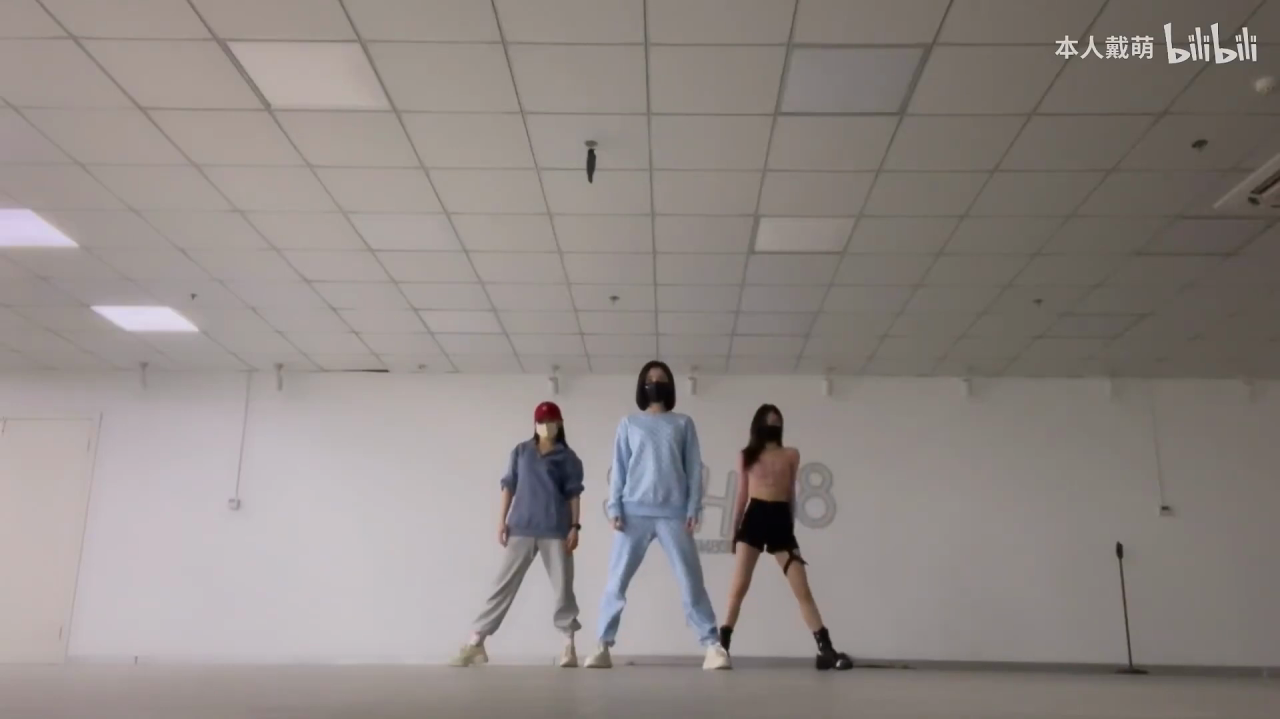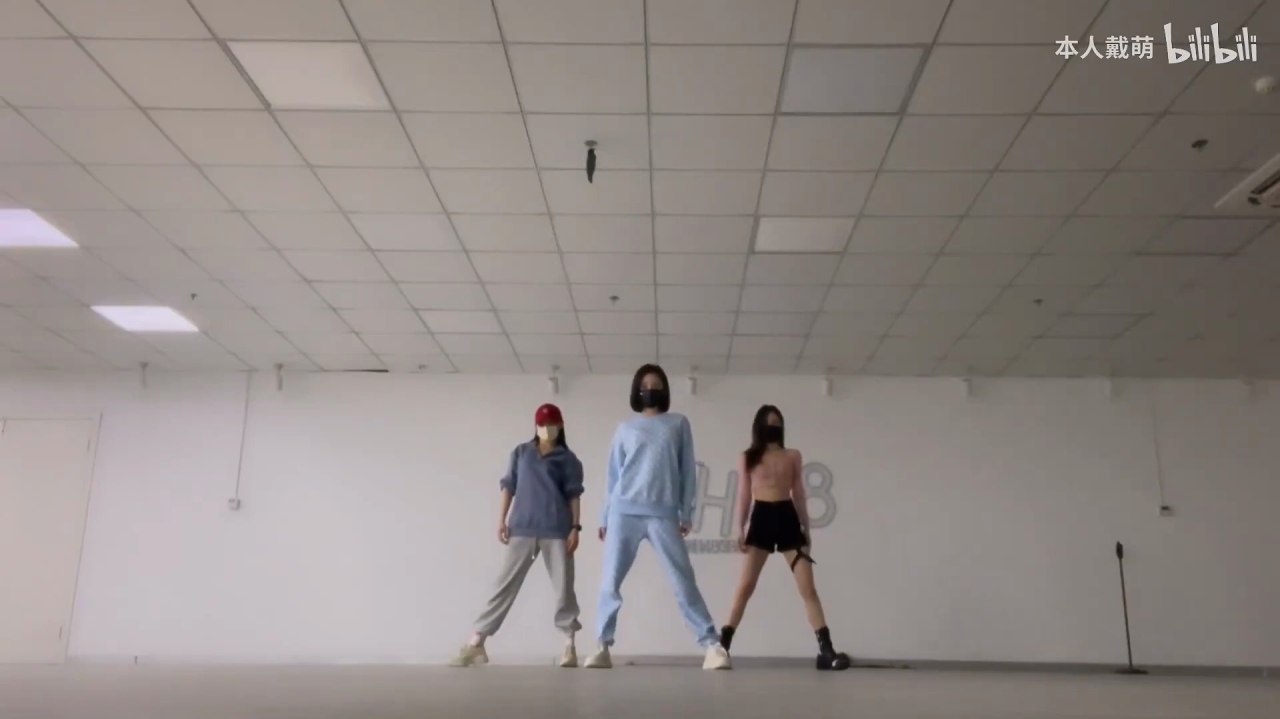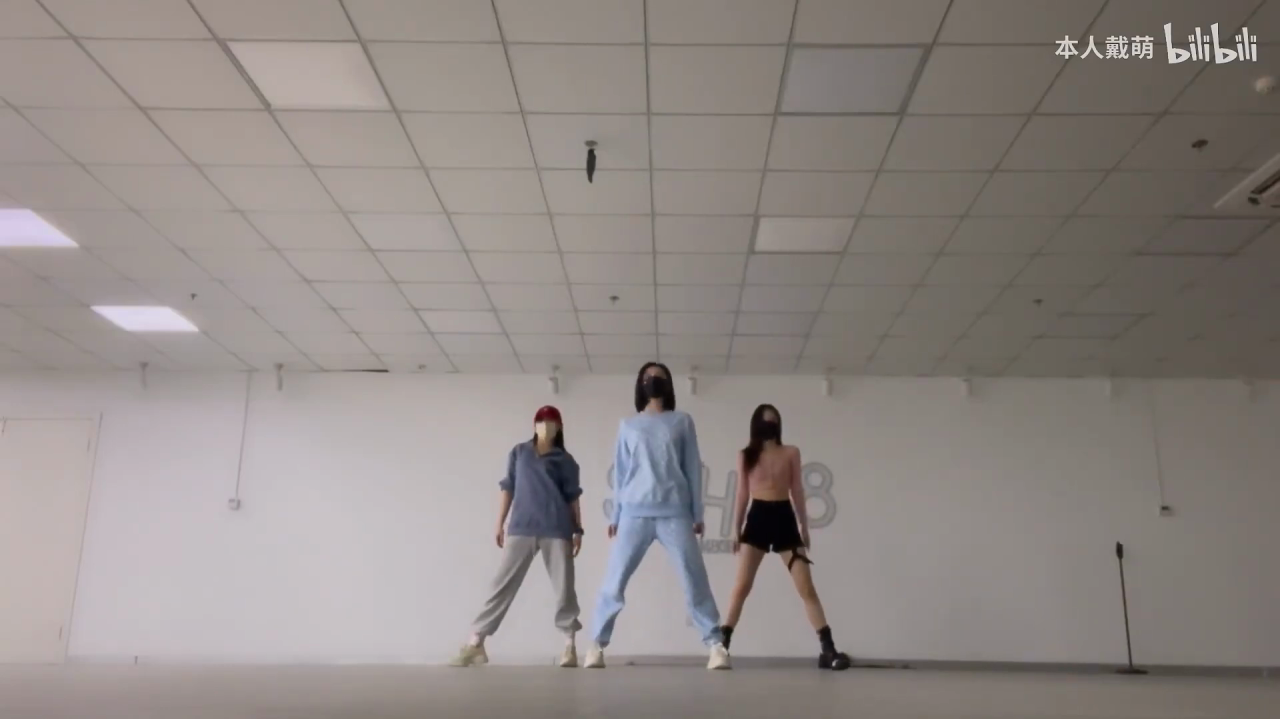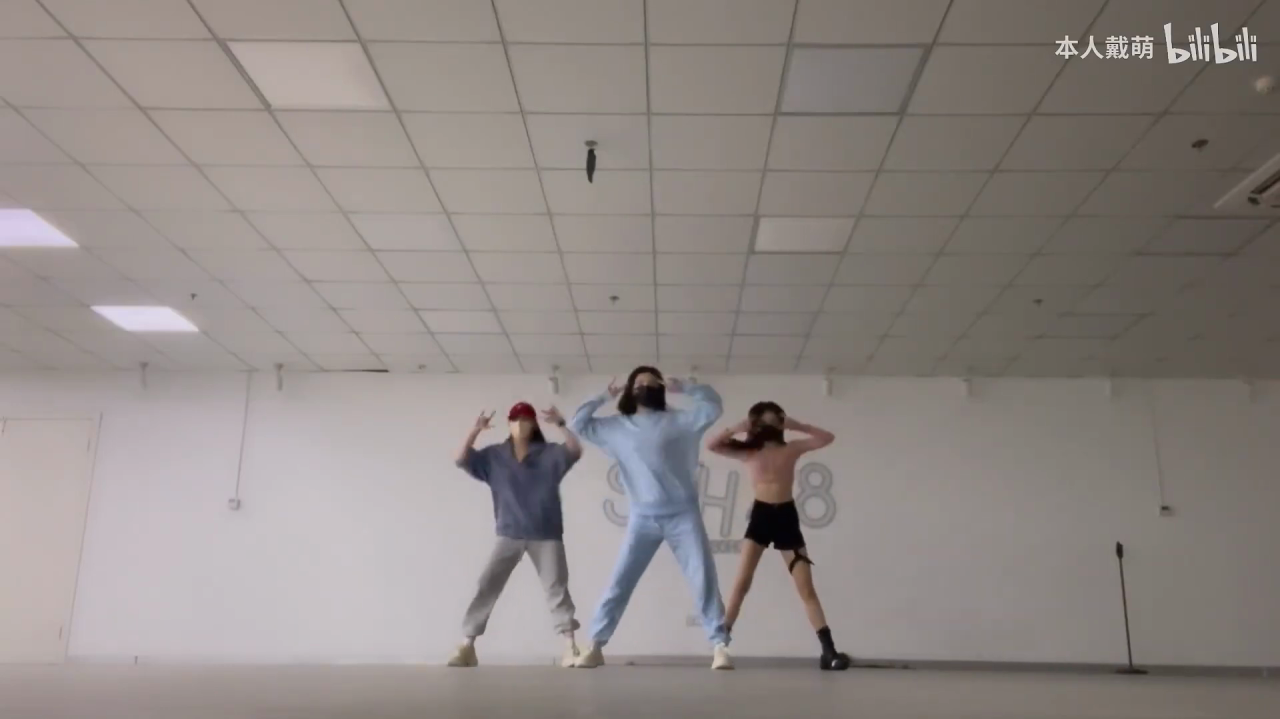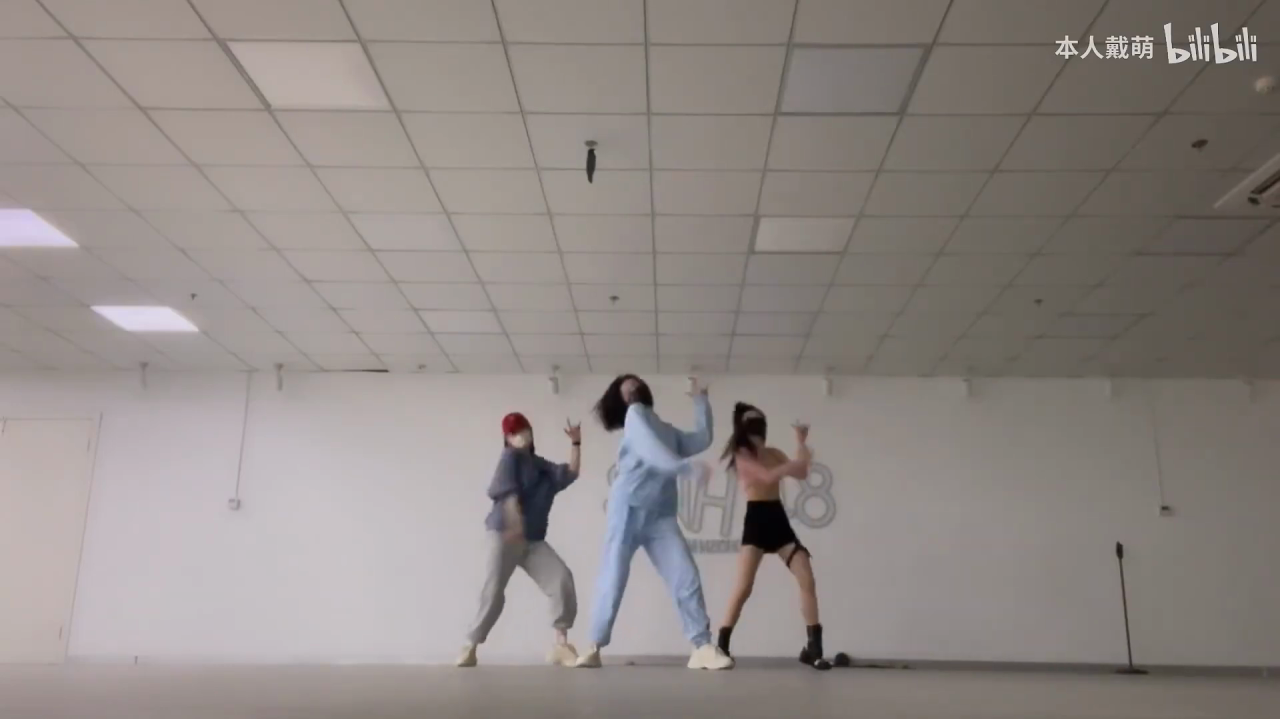
dt=1s
person 1, frame 1
left shoulder: (683, 424)
right shoulder: (629, 424)
left elbow: (694, 469)
right elbow: (619, 468)
left wrist: (693, 509)
right wrist: (614, 507)
left hip: (673, 514)
right hip: (634, 512)
left knee: (691, 581)
right knee: (616, 581)
left ankle: (713, 645)
right ankle: (603, 646)
person 1, frame 2
left shoulder: (678, 424)
right shoulder: (625, 428)
left elbow: (687, 471)
right elbow: (613, 475)
left wrist: (686, 513)
right wrist: (604, 517)
left hip: (662, 515)
right hip: (624, 512)
left knee: (683, 581)
right knee: (610, 581)
left ankle: (712, 645)
right ankle: (603, 646)
person 1, frame 3
left shoulder: (683, 422)
right shoulder: (628, 425)
left elbow: (693, 468)
right elbow: (620, 472)
left wrist: (697, 514)
right wrist: (615, 515)
left hip: (675, 513)
right hip: (634, 513)
left knee: (694, 579)
right knee: (614, 580)
left ankle: (716, 644)
right ankle: (598, 645)
person 1, frame 4
left shoulder: (677, 421)
right shoulder: (616, 428)
left elbow: (714, 406)
right elbow: (576, 424)
left wrist: (684, 388)
right wrist: (603, 397)
left hip: (683, 514)
right hip: (643, 517)
left knee: (703, 576)
right knee: (621, 578)
left ankle: (719, 645)
right ankle: (595, 645)
person 1, frame 5
left shoulder: (666, 429)
right shoulder: (636, 415)
left elbow: (702, 440)
right elbow: (653, 451)
left wrist: (702, 401)
right wrist: (685, 463)
left hip: (662, 515)
right hip: (627, 511)
left knee: (686, 578)
right knee: (612, 580)
left ankle: (703, 647)
right ankle: (595, 647)
person 2, frame 1
left shoulder: (791, 455)
right shoulder: (746, 456)
left elbow: (791, 493)
right elbow: (741, 494)
left wrist: (791, 526)
right wrist: (735, 530)
left hip: (780, 521)
right hip: (754, 518)
left knee: (802, 589)
right knee: (739, 587)
left ankle: (826, 650)
right ankle: (721, 647)
person 2, frame 2
left shoulder: (793, 456)
right shoulder: (747, 458)
left elbow: (799, 494)
right elbow: (743, 495)
left wrist: (807, 530)
right wrist: (740, 529)
left hip: (788, 520)
right hip: (761, 520)
left knee: (808, 588)
right knee: (745, 586)
left ankle: (827, 651)
right ankle: (722, 646)
person 2, frame 3
left shoulder: (791, 453)
right shoulder: (745, 456)
left elbow: (797, 491)
right elbow: (742, 494)
left wrist: (804, 527)
right wrist: (737, 530)
left hip: (784, 519)
right hip: (757, 519)
left knee: (806, 588)
right knee: (742, 586)
left ankle: (829, 649)
right ankle: (721, 646)
person 2, frame 4
left shoulder: (792, 449)
right shoulder: (748, 452)
left elbow: (827, 438)
right elbow: (712, 445)
left wrist: (796, 425)
right wrist: (735, 429)
left hip: (786, 517)
right hip: (760, 517)
left knee: (806, 588)
right knee: (742, 583)
left ankle: (829, 650)
person 2, frame 5
left shoulder: (775, 453)
right shoulder: (742, 454)
left elbow: (801, 473)
right elbow: (770, 476)
left wrist: (801, 443)
left hip: (778, 520)
right hip: (756, 520)
left knee: (807, 581)
right knee: (743, 588)
left ankle: (814, 648)
right ankle: (721, 647)
person 3, frame 1
left shoulder: (567, 456)
right shoulder: (521, 451)
left elbow: (573, 493)
right elbow: (509, 486)
left wrist: (575, 526)
right wrist: (502, 520)
left hip: (555, 529)
right hip: (522, 527)
left knee: (563, 586)
right knee: (505, 583)
left ankle: (569, 646)
right ankle: (475, 643)
person 3, frame 2
left shoulder: (567, 458)
right shoulder: (521, 452)
left elbow: (573, 495)
right elbow: (509, 486)
left wrist: (575, 527)
right wrist: (502, 519)
left hip: (557, 529)
right hip: (522, 528)
left knee: (564, 586)
right knee: (506, 584)
left ankle: (569, 646)
right ankle: (475, 643)
person 3, frame 3
left shoulder: (565, 460)
right shoulder: (519, 452)
left elbow: (573, 498)
right elbow: (508, 488)
left wrist: (578, 531)
right wrist: (500, 523)
left hip: (556, 530)
right hip: (521, 529)
left knee: (564, 585)
right knee: (504, 583)
left ankle: (570, 646)
right ankle: (475, 643)
person 3, frame 4
left shoulder: (548, 453)
right shoulder: (494, 455)
left elbow: (575, 452)
right elbow: (461, 459)
left wrist: (560, 423)
right wrist: (476, 430)
left hip: (545, 534)
right hip: (509, 535)
left knee: (556, 586)
right knee: (487, 584)
left ankle: (570, 647)
right ankle: (467, 646)
person 3, frame 5
left shoulder: (541, 464)
right shoulder: (510, 456)
left elbow: (570, 475)
right elbow: (504, 488)
left wrist: (576, 443)
right wrist: (514, 520)
left hip: (534, 538)
right hip: (503, 533)
left knee: (563, 579)
right knee: (493, 592)
left ankle: (561, 644)
right ankle: (470, 648)
